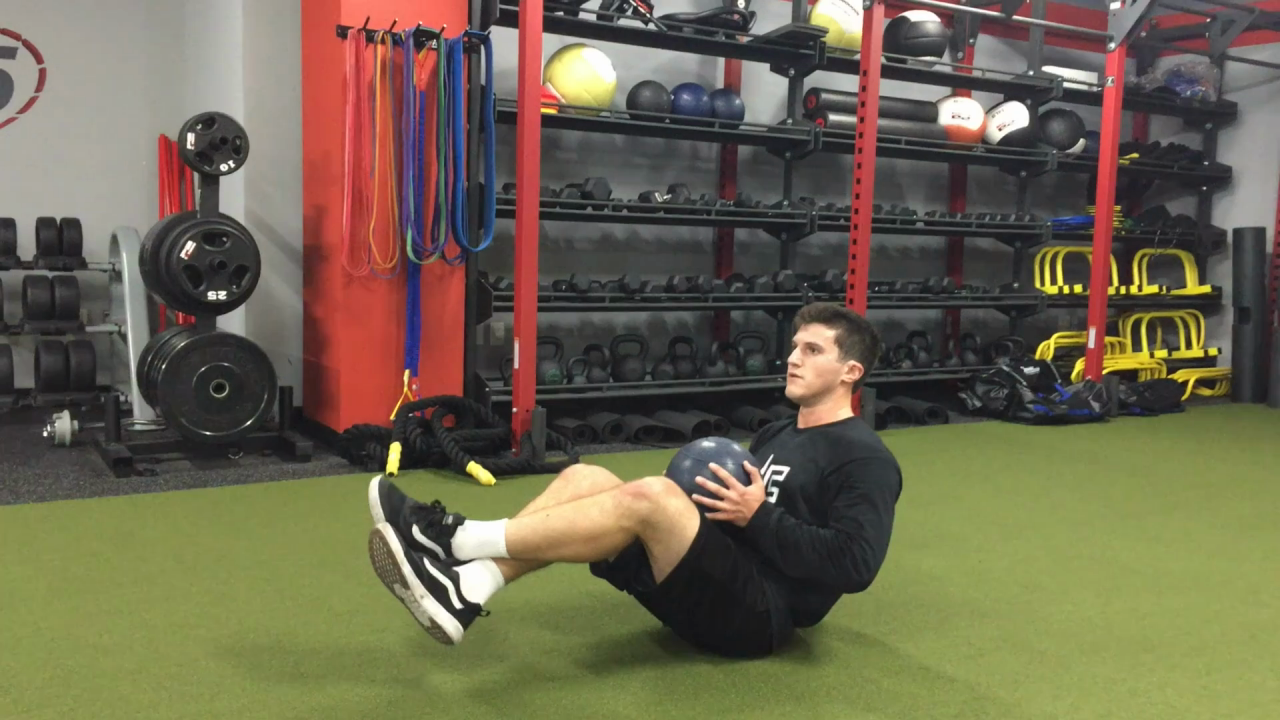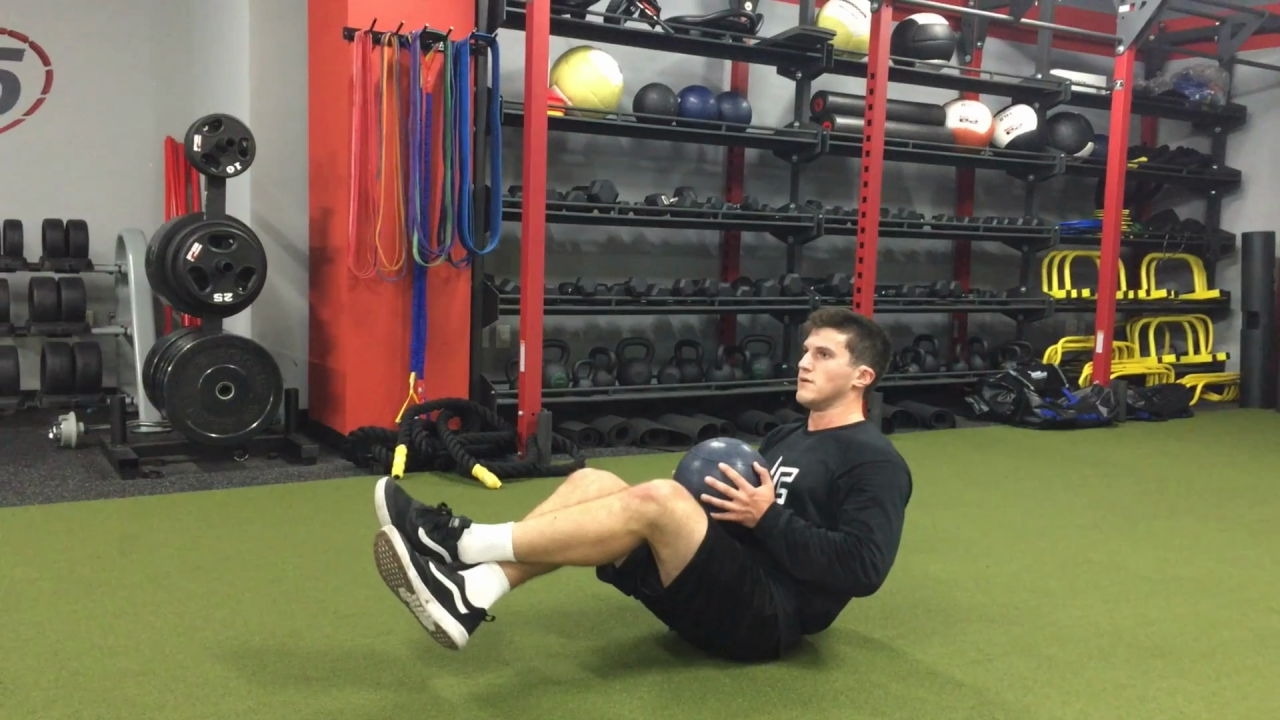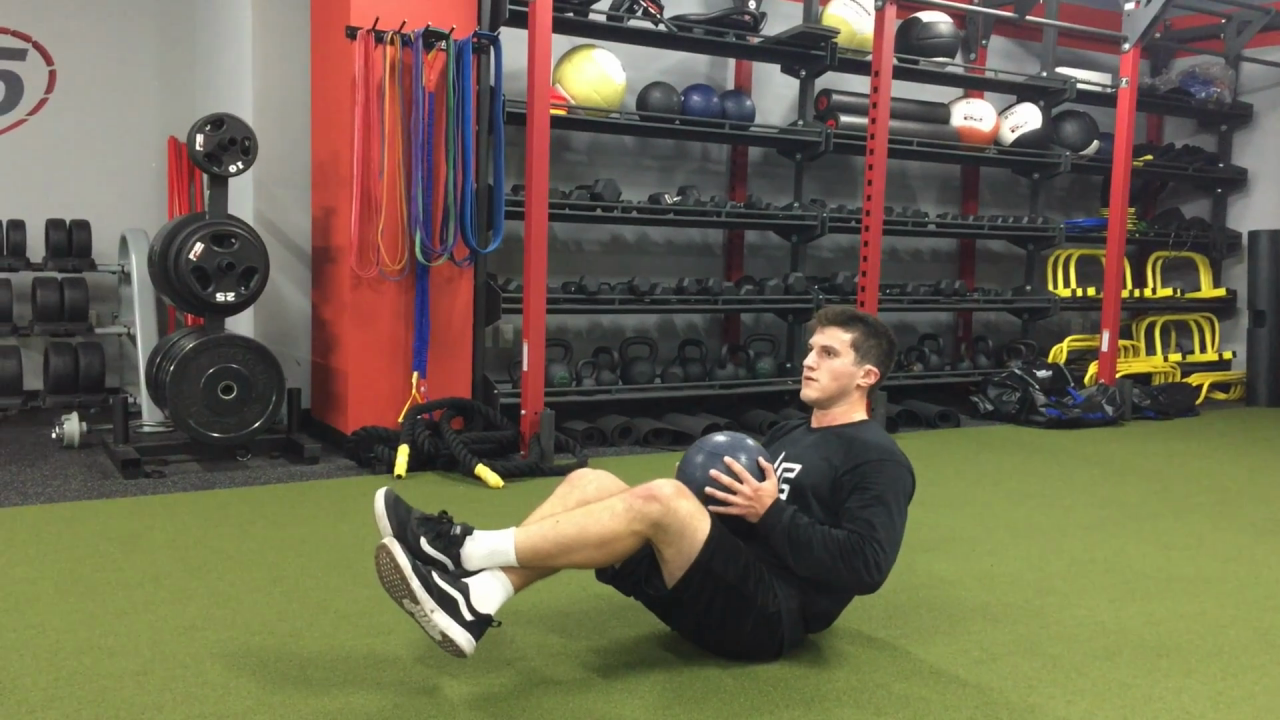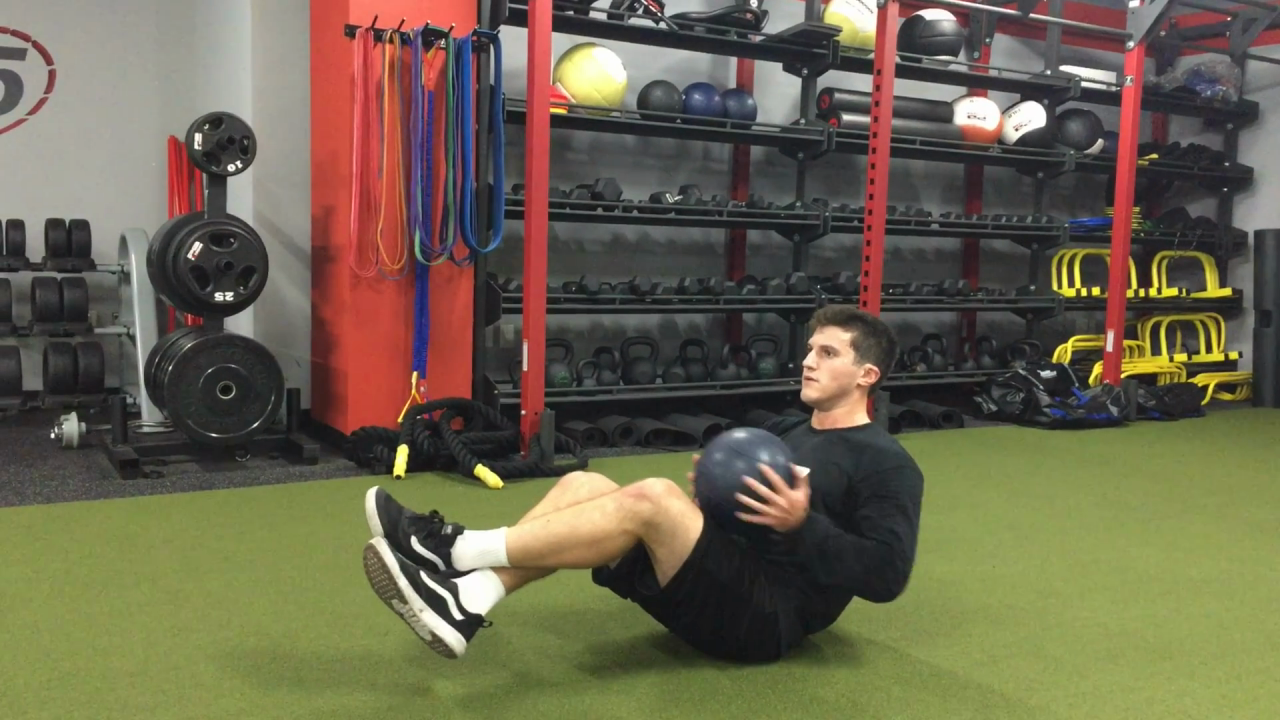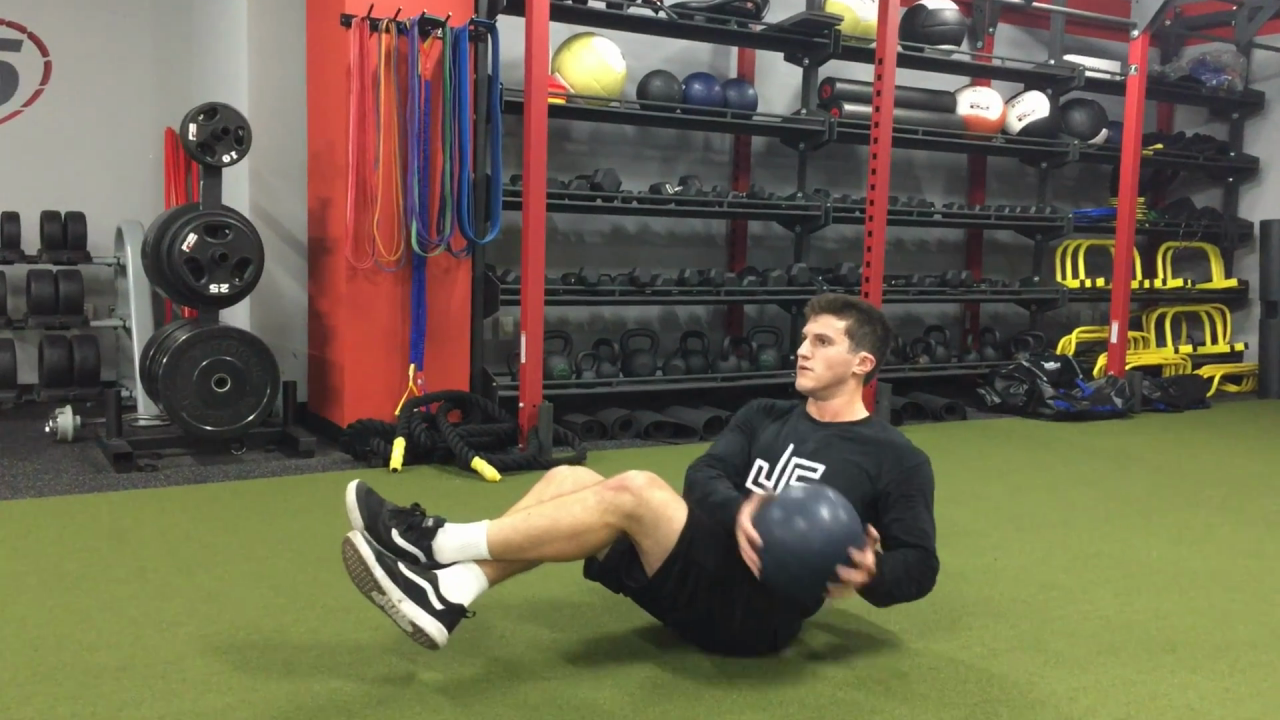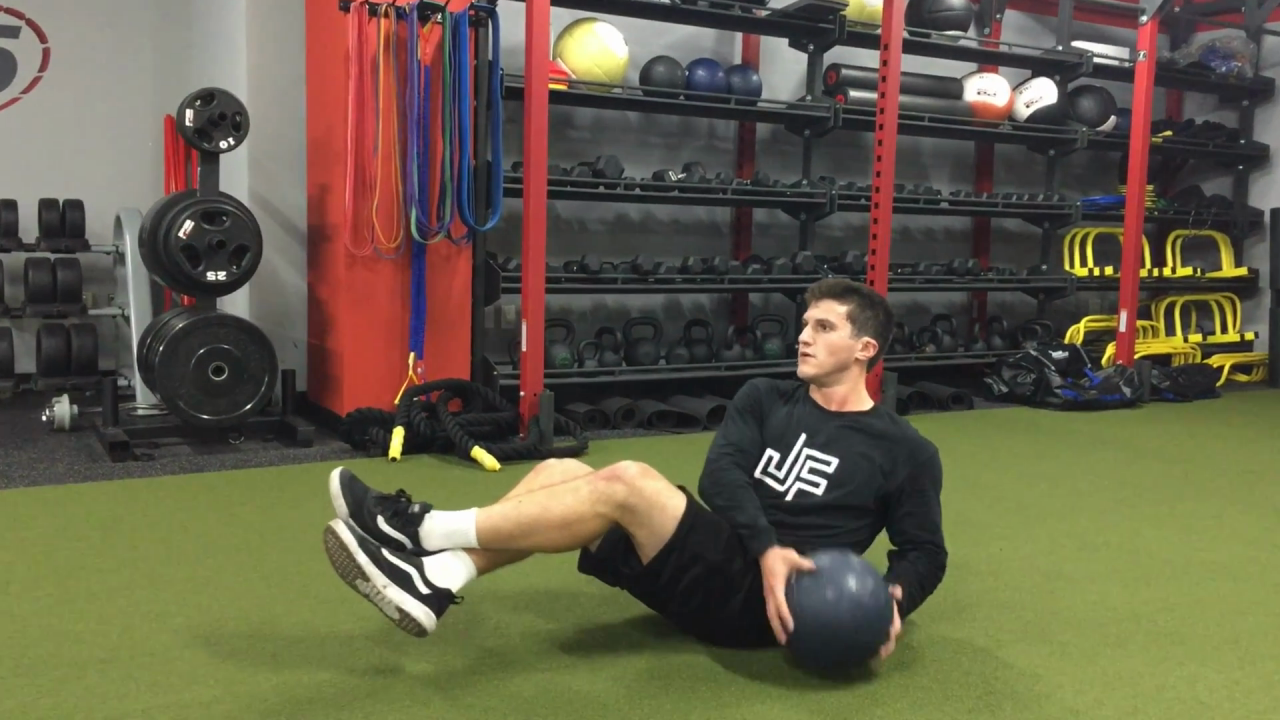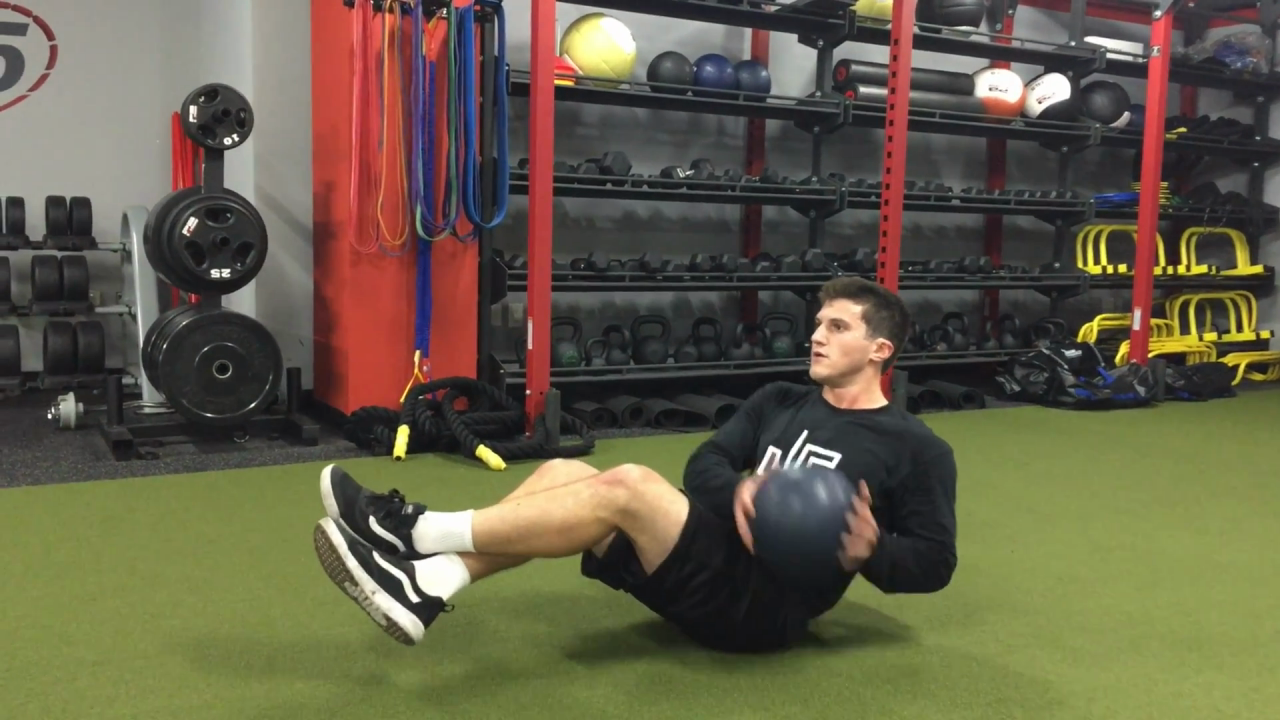
dt=0.3s
person 1, frame 1
left shoulder: (863, 459)
right shoulder: (778, 435)
left elbow: (853, 564)
left wrist: (760, 517)
right wrist: (708, 502)
left hip: (756, 611)
right hip: (712, 582)
left knee: (651, 496)
right knee: (585, 479)
left ankle: (463, 539)
right ankle: (466, 590)
person 1, frame 2
left shoulder: (874, 463)
right shoulder: (785, 438)
left elbow: (862, 568)
left wrist: (769, 518)
right wrist: (715, 504)
left hip: (765, 615)
right hip: (717, 588)
left knee: (658, 497)
right knee: (591, 483)
left ankle: (468, 541)
right ankle: (469, 594)
person 1, frame 3
left shoulder: (876, 460)
right shoulder: (788, 434)
left elbow: (864, 565)
left wrist: (771, 514)
right wrist: (714, 500)
left hip: (767, 614)
right hip: (716, 586)
left knee: (662, 498)
right knee: (589, 483)
left ankle: (471, 548)
right ankle: (474, 600)
person 1, frame 4
left shoulder: (885, 465)
right shoulder: (782, 432)
left elbow: (886, 574)
left wrist: (802, 521)
left hip: (766, 615)
right hip: (719, 580)
left knee: (655, 496)
right knee: (584, 484)
left ankle: (462, 549)
right ankle: (463, 603)
person 1, frame 5
left shoulder: (895, 461)
right shoulder: (767, 417)
left elbow: (919, 567)
right elbow: (704, 474)
left wrist: (871, 574)
right wrist: (738, 510)
left hip: (758, 607)
right hip: (709, 569)
left knee: (636, 489)
right knee: (571, 479)
left ankle: (444, 542)
right ankle: (447, 594)
person 1, frame 6
left shoulder: (905, 452)
right shoulder: (764, 399)
left elbow: (925, 553)
right elbow: (722, 475)
left wrist: (891, 601)
right wrist: (766, 546)
left hip: (750, 596)
right hip: (705, 563)
left knee: (628, 480)
right knee: (562, 470)
left ankle: (432, 529)
right ankle: (432, 580)
person 1, frame 7
left shoulder: (916, 449)
right shoulder: (780, 402)
left elbow: (935, 559)
right elbow: (704, 467)
left wrist: (869, 550)
right wrist: (738, 491)
left hip: (765, 601)
right hip: (724, 557)
left knee: (630, 485)
right knee: (566, 472)
left ankle: (425, 532)
right ankle: (424, 587)
